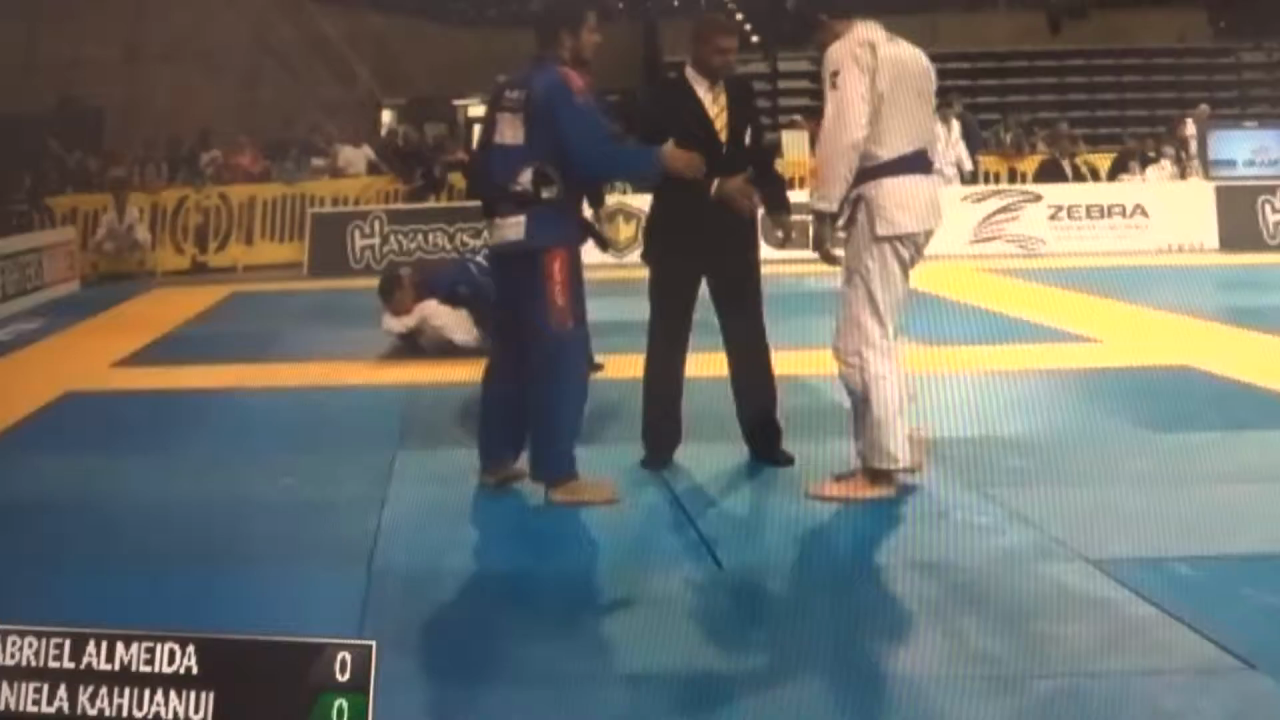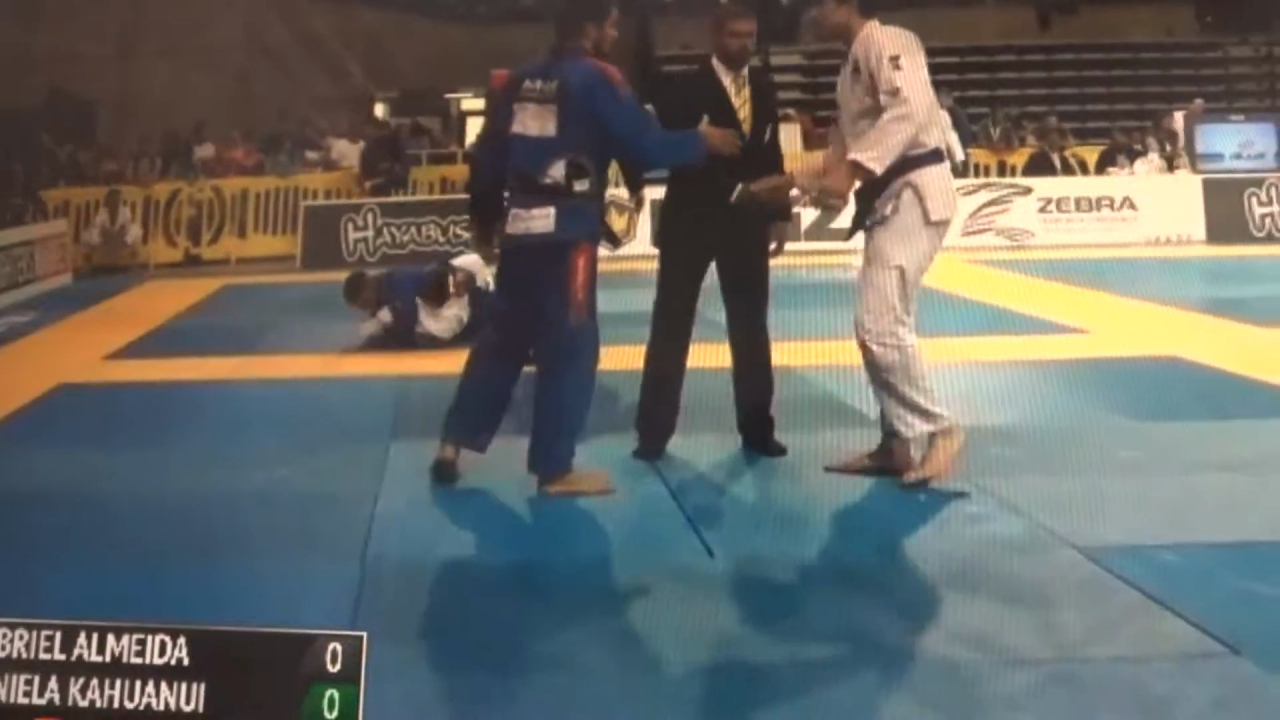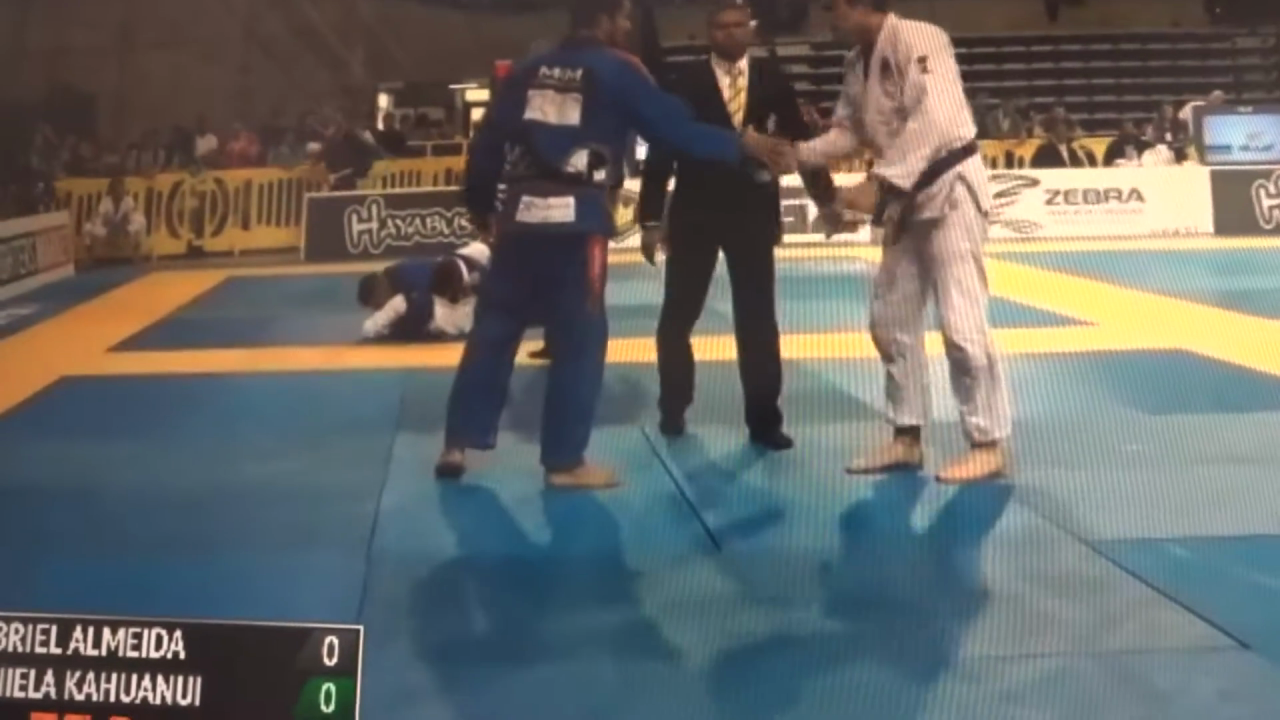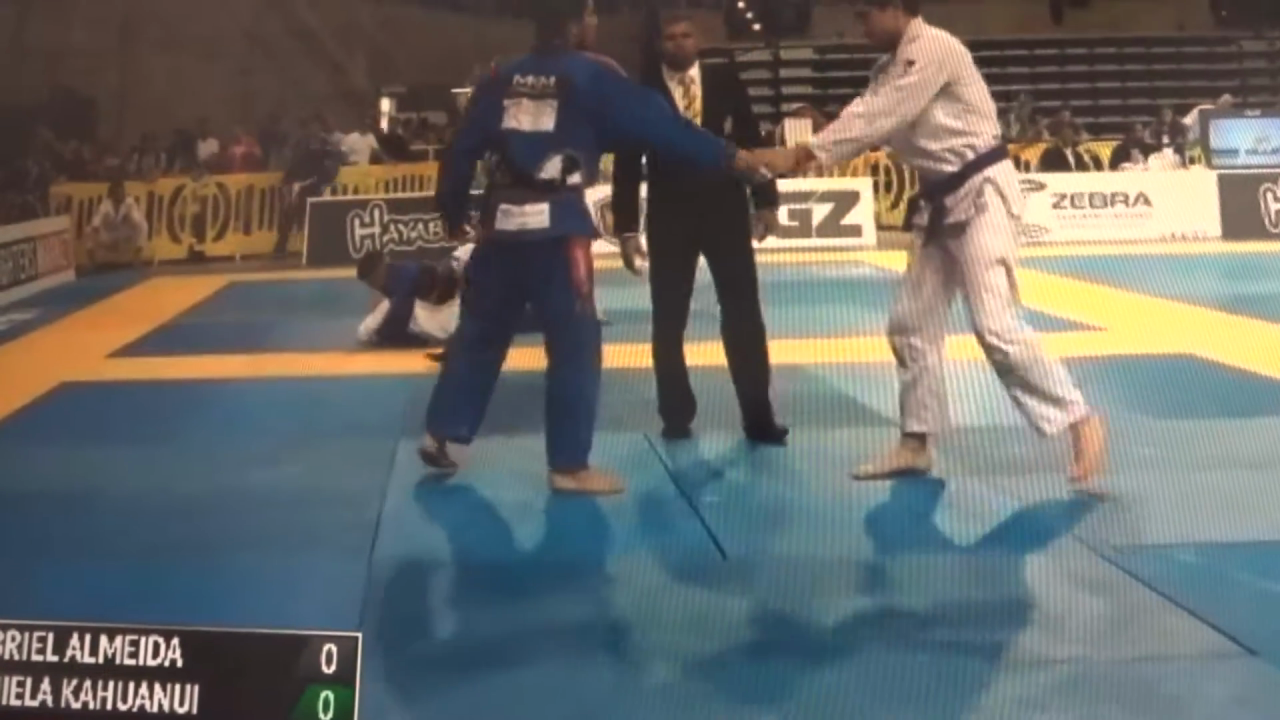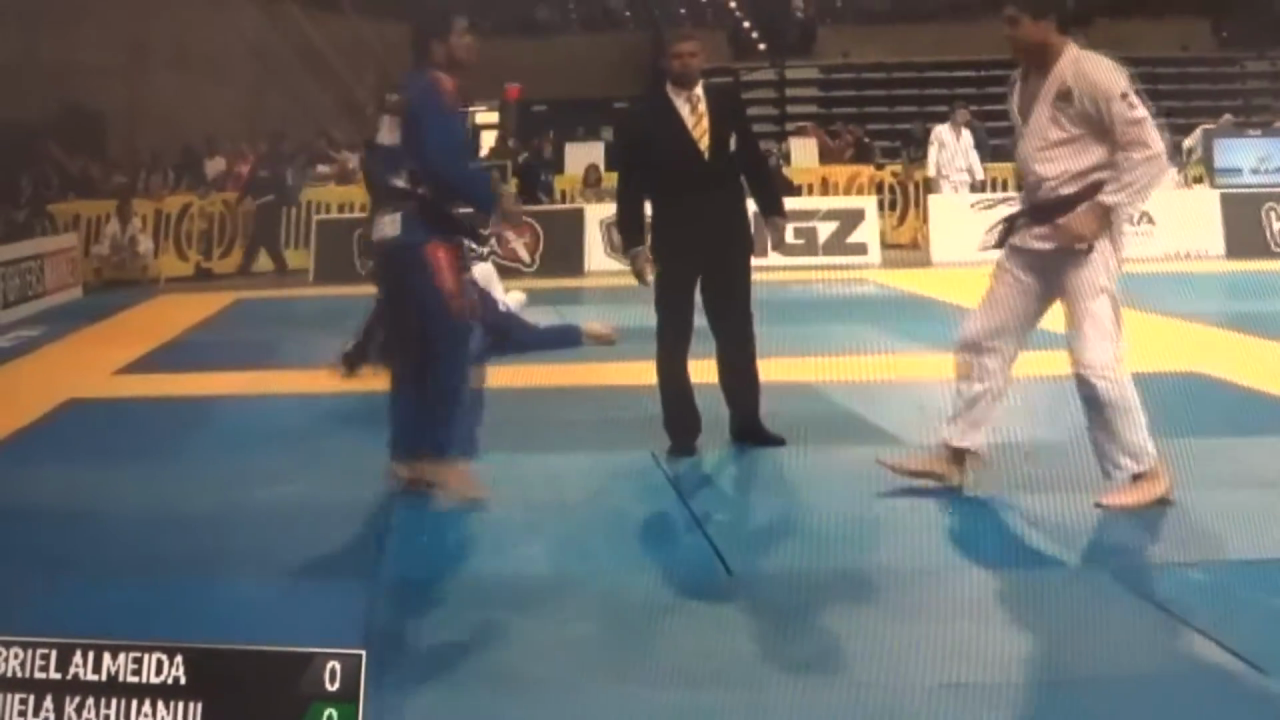
dt=0.5s
person 1, frame 1
left shoulder: (510, 90)
right shoulder: (564, 85)
left elbow: (482, 165)
right elbow: (595, 156)
right wrist: (660, 159)
left hip: (508, 233)
right hip: (547, 235)
left knee: (511, 350)
right knee: (562, 354)
left ankle: (497, 459)
right ankle: (559, 475)
person 1, frame 2
left shoulder: (519, 82)
right shoulder: (598, 78)
left elbow: (486, 155)
right elbow: (643, 145)
left wrist: (484, 217)
right wrist: (701, 140)
left hip: (519, 225)
right hip: (566, 228)
left knee: (502, 339)
right knee: (570, 348)
left ankle: (456, 441)
right ankle: (554, 467)
person 1, frame 3
left shoulder: (530, 70)
right shoulder: (617, 71)
left elbow: (488, 139)
right elbow: (675, 128)
left wrist: (480, 201)
right wrist: (740, 144)
left hip: (521, 215)
right hip: (576, 220)
left knee: (493, 330)
right knee: (579, 341)
left ankle: (457, 443)
right ankle: (564, 461)
person 1, frame 4
left shoulder: (502, 78)
right shoulder: (592, 75)
left elbow: (462, 148)
right elbow: (656, 123)
left wrist: (452, 210)
right wrist: (728, 155)
left hip: (501, 222)
right hip: (556, 225)
left knee: (479, 333)
right knee: (575, 345)
left ankle: (440, 433)
right ankle: (569, 464)
person 1, frame 5
left shoulder: (406, 93)
right shoulder: (436, 89)
left elbow: (380, 165)
right elbow: (449, 163)
right wrist: (492, 201)
left hip: (394, 233)
right hip: (424, 234)
left knee: (414, 353)
right knee: (456, 345)
left ankle: (418, 456)
right ankle: (445, 459)
person 2, frame 1
left shoulder: (845, 52)
right shoulder: (910, 54)
left elbow: (843, 133)
left wrist: (822, 213)
left hip: (883, 202)
right hip: (920, 194)
left knee: (861, 342)
right knee: (875, 333)
left ankle: (882, 471)
right ankle: (892, 450)
person 2, frame 2
left shoulder: (888, 44)
right shoulder: (857, 59)
left elbow: (908, 110)
right elbow: (849, 143)
left wrist: (851, 170)
right wrist: (790, 181)
left hip: (913, 194)
right hip: (893, 196)
left knee: (879, 326)
right knee: (888, 324)
left ankle: (938, 430)
right ankle: (896, 443)
person 2, frame 3
right shoulder: (859, 62)
left elbow: (933, 121)
right elbow: (850, 130)
left wrist: (876, 181)
right wrist: (795, 155)
left hip: (952, 189)
right hip: (908, 196)
left knee: (962, 322)
right knee: (892, 318)
left ankle: (989, 443)
right ankle: (908, 437)
person 2, frame 4
left shoulder: (934, 50)
right shoulder: (892, 66)
left elbow: (878, 117)
right elbow: (867, 121)
left wrist: (802, 152)
right wrist: (794, 157)
left hip: (981, 194)
right hip: (942, 201)
left knee: (995, 326)
right knee: (910, 321)
left ankle: (1077, 421)
right ankle: (915, 442)
person 2, frame 5
left shoulder: (1096, 75)
right shoulder: (1024, 80)
left elbow: (1148, 150)
left wrist: (1099, 210)
left hip: (1083, 230)
right hip: (1035, 228)
left knee: (1095, 357)
right knee: (986, 338)
left ankle: (1145, 472)
right ankle: (955, 454)
person 3, frame 1
left shoulder: (742, 93)
right shoulder: (665, 99)
left elbow: (759, 154)
left wrist: (778, 206)
right wrist: (717, 187)
left hip: (734, 232)
right hip: (678, 235)
left knee: (749, 336)
right knee: (668, 340)
left ankle: (763, 438)
right ankle: (660, 442)
person 3, frame 2
left shoulder: (763, 87)
right shoulder: (688, 89)
left wrist: (779, 213)
right wrist: (737, 192)
left hip: (747, 223)
right hip: (691, 222)
left knee: (751, 327)
right knee: (671, 328)
left ankle: (756, 428)
right ankle: (654, 432)
person 3, frame 3
left shoulder: (773, 79)
right shoulder: (685, 81)
left elbow: (799, 138)
right elbow: (660, 152)
left wrist: (826, 196)
right wrist: (650, 219)
left hip: (752, 212)
right hip: (692, 213)
left knee: (756, 318)
right knee: (677, 316)
left ankle: (763, 420)
right ankle: (673, 408)
person 3, frame 4
left shoulder: (726, 82)
left elbow: (752, 142)
right elbow: (627, 165)
left wrist: (765, 201)
right wrist: (626, 230)
left hip: (726, 213)
right hip: (670, 219)
left knee: (744, 315)
right knee: (668, 322)
left ankle: (758, 415)
right ankle: (677, 414)
person 3, frame 5
left shoulder: (728, 104)
right shoulder: (645, 116)
left elbow: (753, 160)
right elbow: (630, 186)
left wrist: (772, 209)
right wrist: (635, 245)
left hip: (728, 235)
right hip: (674, 240)
left knee: (737, 332)
right knee: (674, 338)
left ankle: (746, 421)
right ankle: (682, 430)
